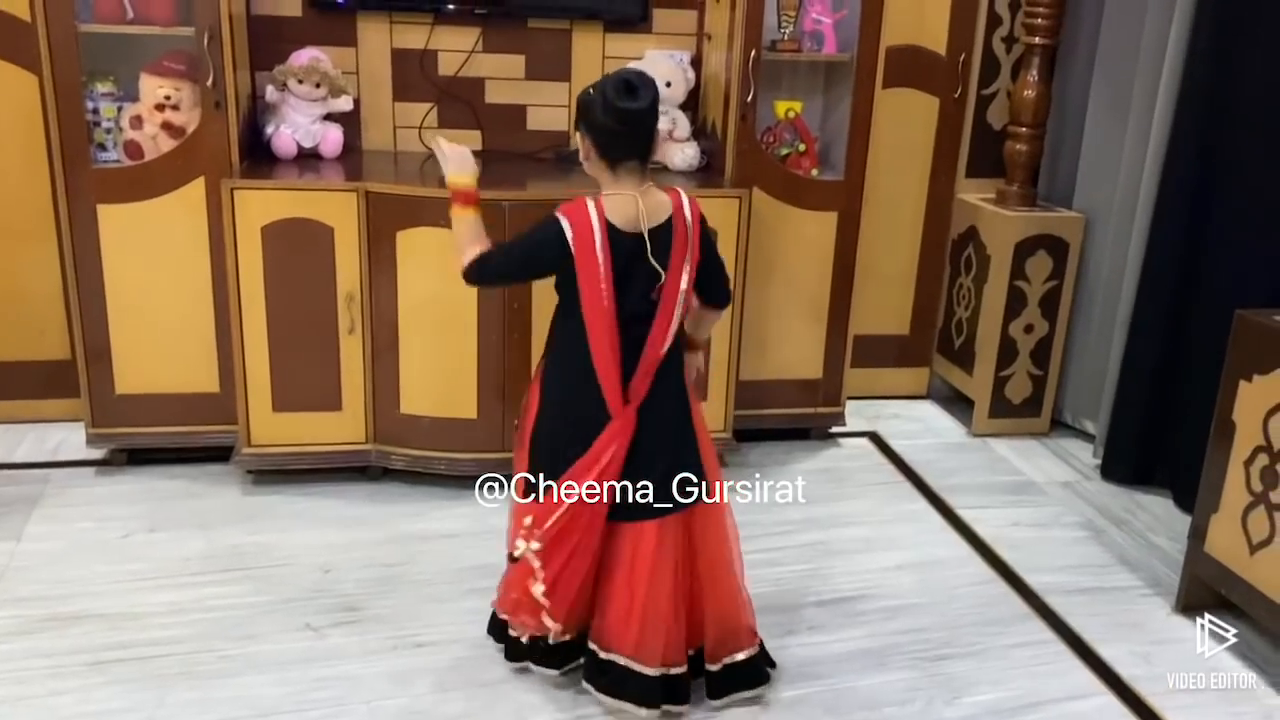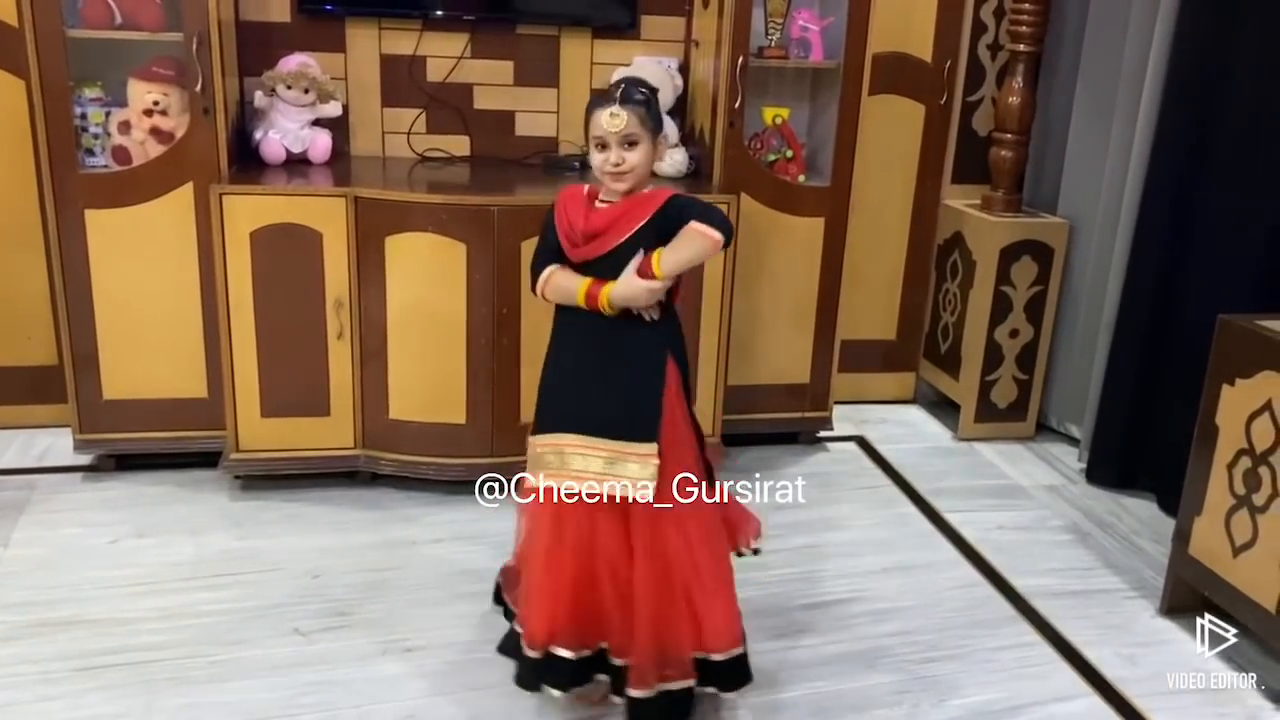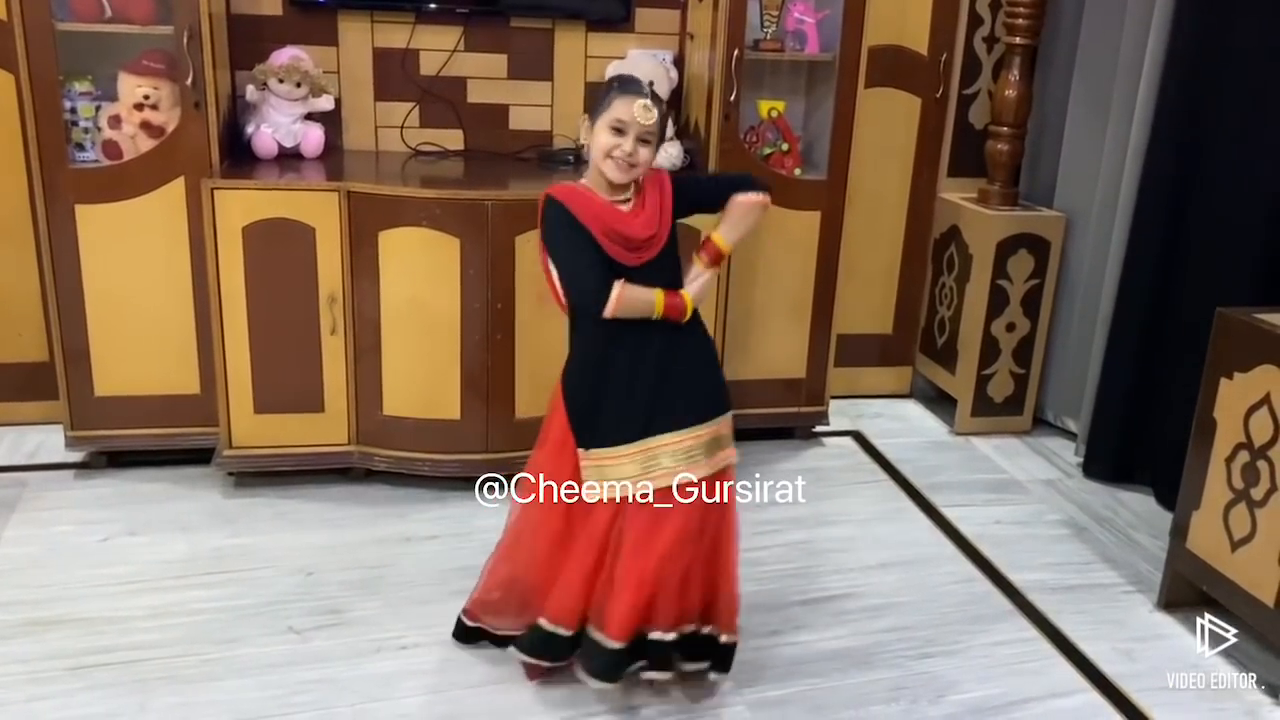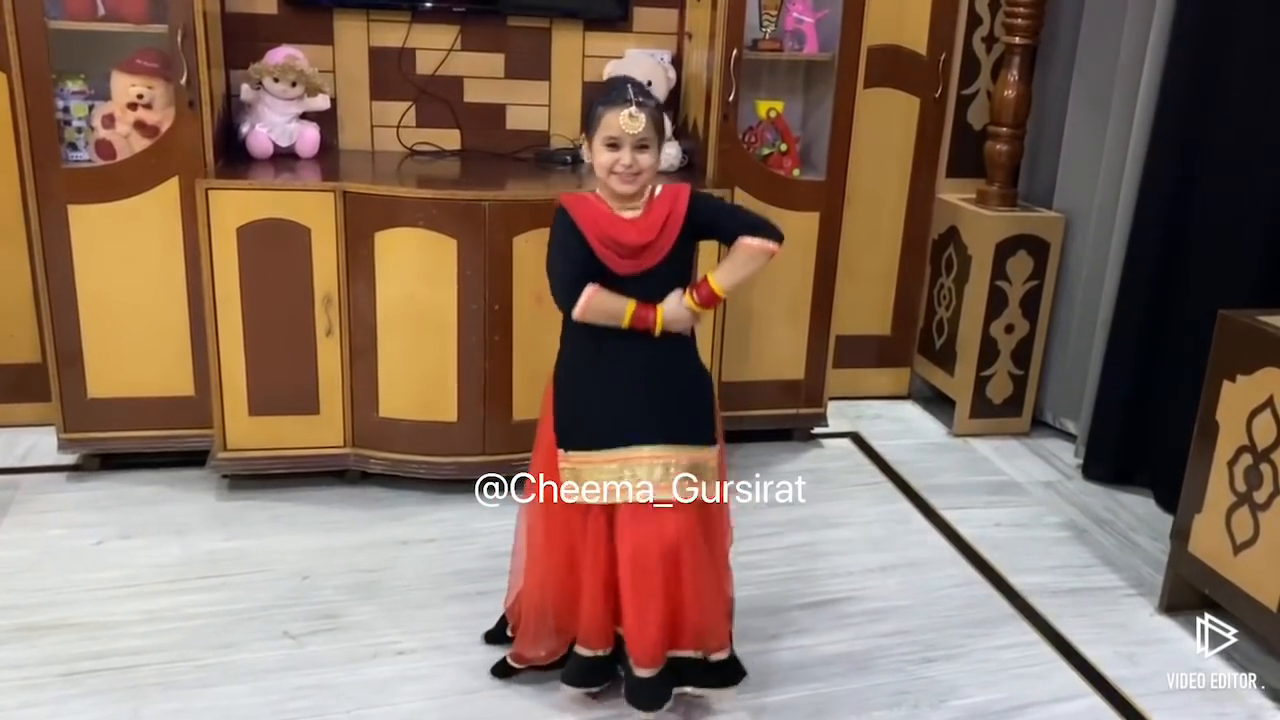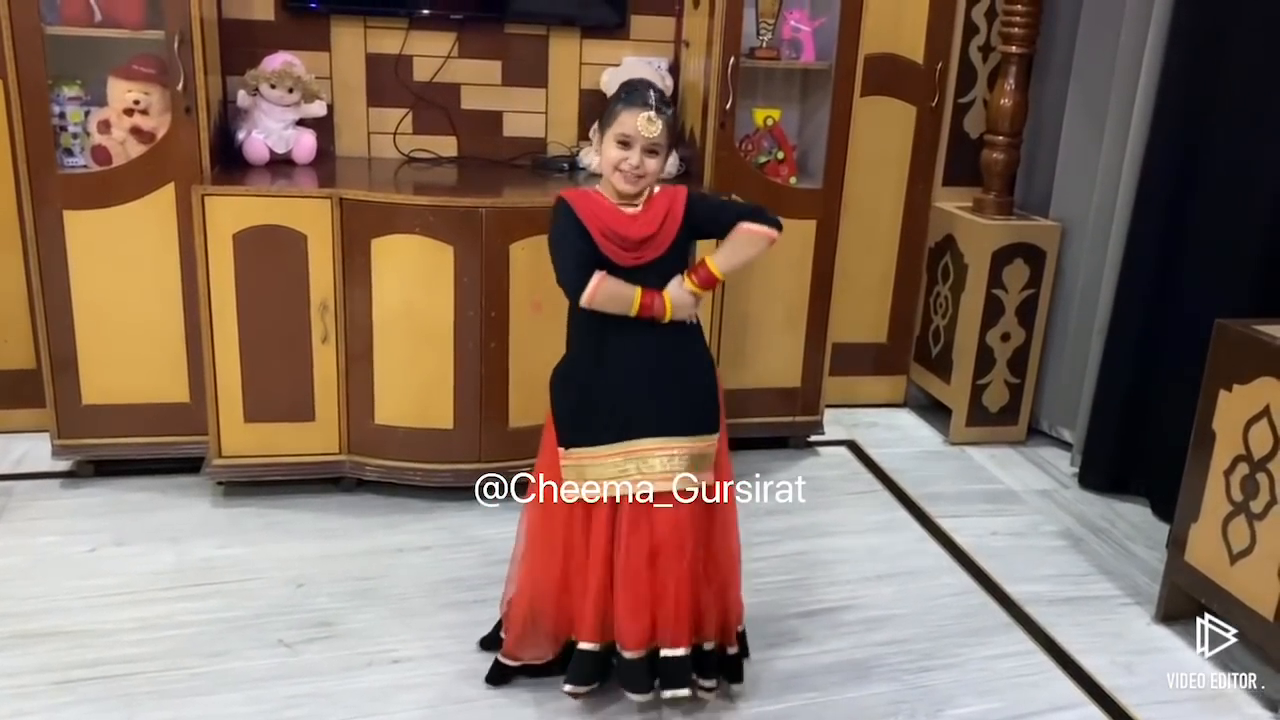
dt=1s
person 1, frame 1
left shoulder: (571, 226)
right shoulder: (685, 215)
left elbow: (481, 270)
right elbow: (714, 296)
left wrist: (462, 188)
right wrist: (692, 344)
left hip: (577, 409)
right hip: (661, 407)
left knee: (567, 520)
right knee: (662, 526)
left ankle: (553, 633)
right ankle: (654, 651)
person 1, frame 2
left shoulder: (667, 208)
right shoulder: (569, 205)
left elbow: (714, 231)
right elbow: (544, 278)
left wrist: (648, 277)
right wrist: (610, 294)
left hip: (643, 387)
right hip: (572, 382)
left knee: (647, 518)
right knee: (570, 510)
left ankle: (663, 659)
right ankle: (568, 634)
person 1, frame 3
left shoulder: (666, 192)
right shoulder: (562, 209)
left elbow: (751, 193)
right elbow: (599, 296)
left wrist: (708, 260)
right wrist: (679, 301)
left hip: (678, 381)
right hip: (603, 384)
left knee: (680, 513)
right knee: (583, 511)
left ankle: (662, 629)
right ankle: (558, 625)
person 1, frame 4
left shoulder: (683, 206)
right shoulder: (573, 214)
left elbow: (764, 237)
right elbow: (572, 299)
left wrist: (698, 300)
right wrist: (655, 317)
left hip: (670, 401)
right hip: (589, 404)
left knee: (668, 532)
right knee: (585, 529)
left ankle: (665, 654)
right ankle: (582, 642)
person 1, frame 5
left shoulder: (681, 206)
right shoulder: (571, 210)
left elbow: (763, 224)
right elbow: (583, 284)
left wrist: (697, 282)
right wrist: (661, 306)
left hip: (674, 398)
right hip: (594, 398)
left knee: (668, 528)
right knee: (585, 524)
left ankle: (661, 649)
right ankle: (583, 643)
